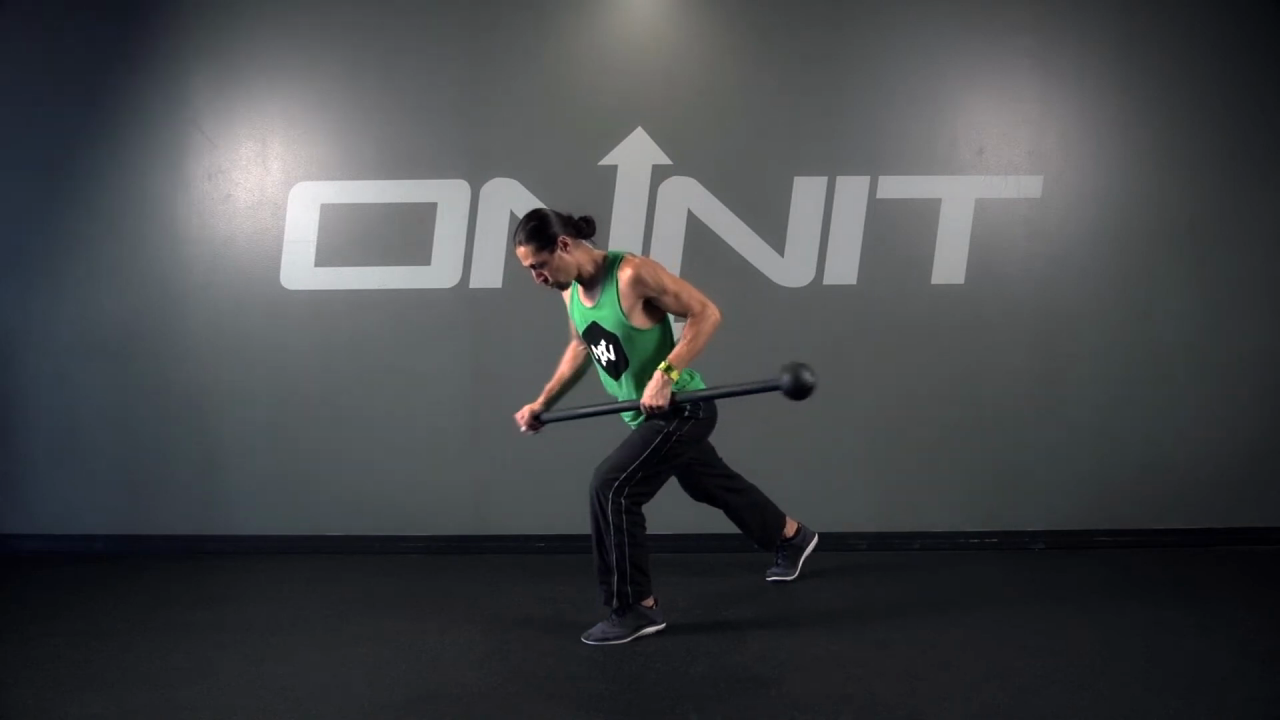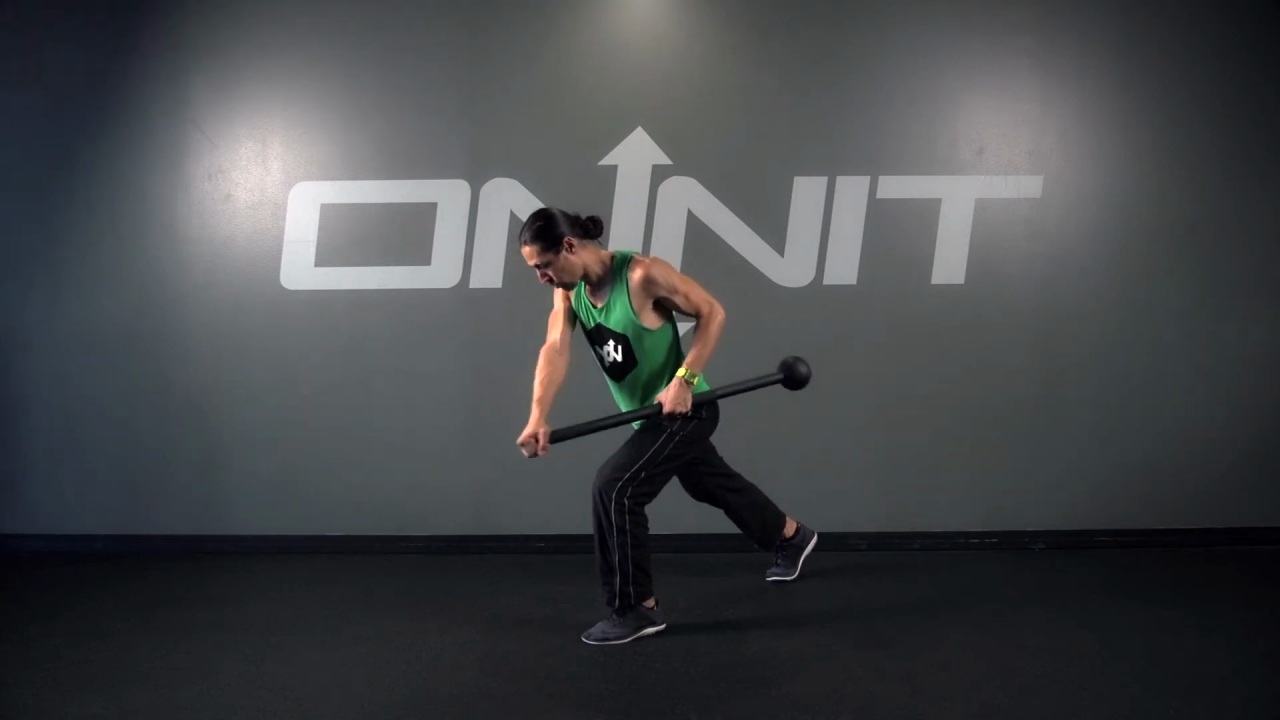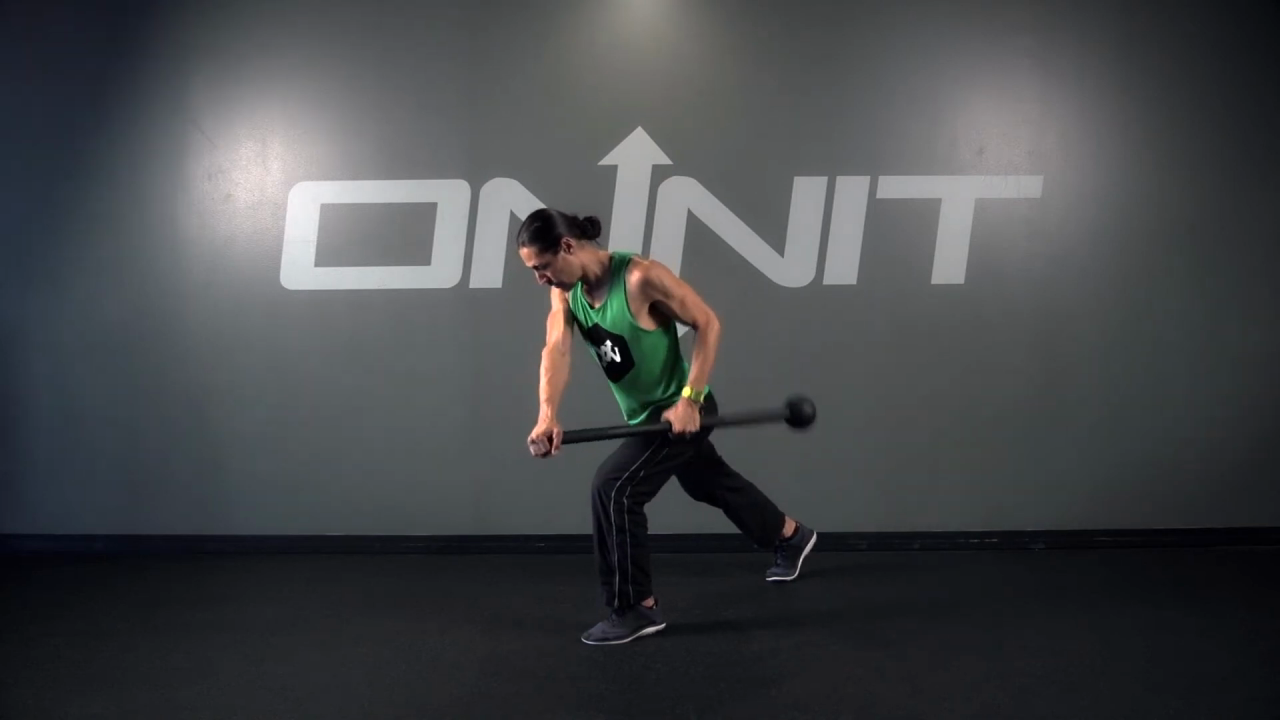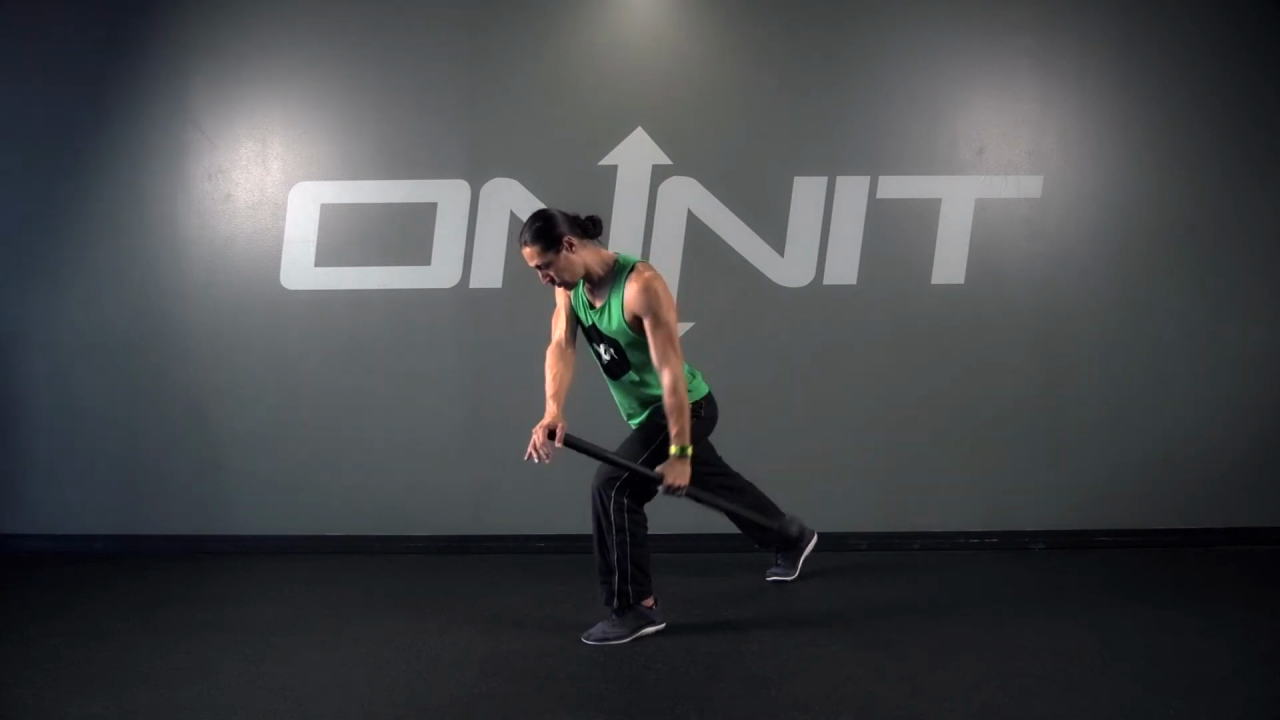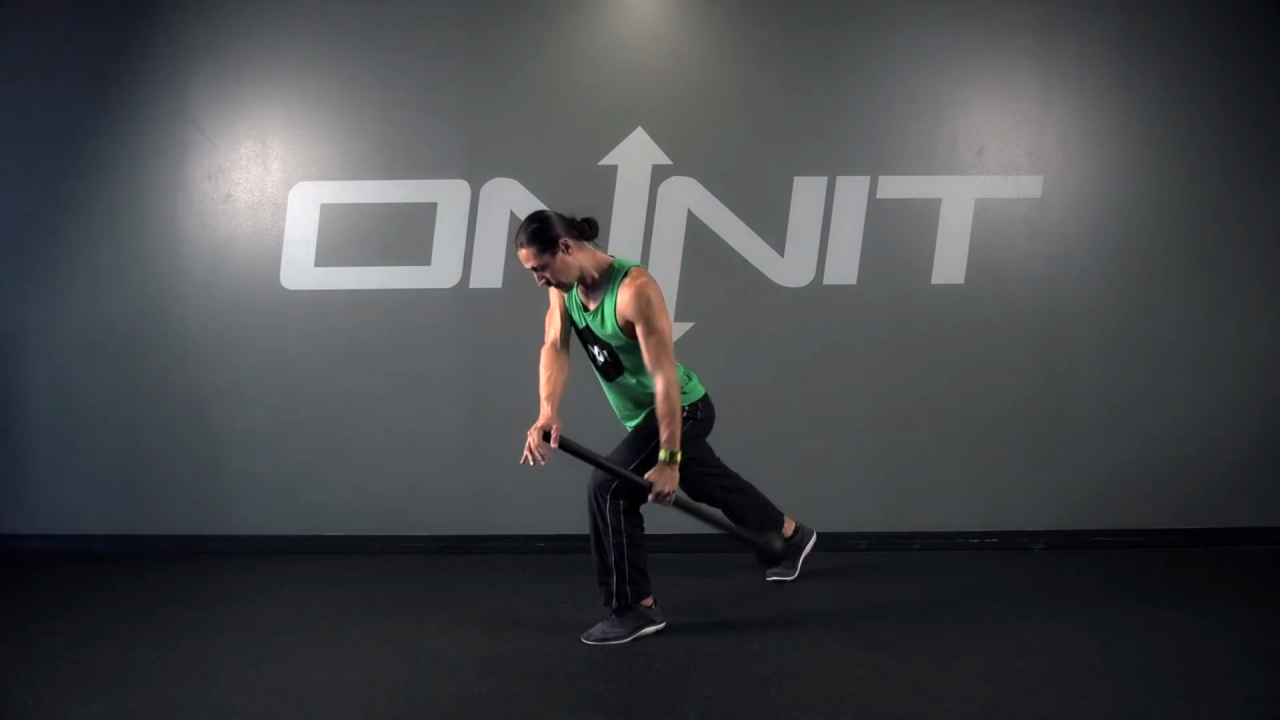
dt=0.5s
person 1, frame 1
left shoulder: (632, 274)
right shoulder: (571, 290)
left elbow: (706, 313)
right elbow: (580, 348)
left wrist: (665, 374)
right wrist: (544, 400)
left hip: (682, 408)
right hip: (654, 415)
left knee: (611, 487)
right knee: (711, 485)
left ankle: (636, 609)
right ankle: (792, 538)
person 1, frame 2
left shoulder: (642, 274)
right shoulder: (568, 291)
left elbow: (713, 313)
right elbow: (554, 350)
left wrist: (683, 380)
right wrist: (538, 416)
left hip: (684, 408)
right hip: (649, 415)
left knee: (615, 488)
right knee: (713, 485)
left ankle: (637, 609)
right ankle: (792, 537)
person 1, frame 3
left shoulder: (640, 276)
right shoulder: (565, 290)
left elbow: (707, 324)
right elbow: (556, 350)
left wrist: (691, 399)
right wrist: (547, 416)
left hip: (679, 408)
right hip: (647, 412)
left knee: (613, 487)
right knee: (711, 484)
left ankle: (637, 608)
right ankle: (791, 536)
person 1, frame 4
left shoulder: (641, 285)
right shoulder: (569, 286)
left elbow: (671, 371)
right elbow: (561, 348)
left wrist: (680, 453)
right wrist: (553, 411)
left hip: (683, 408)
right hip: (646, 412)
left knee: (613, 487)
right knee: (713, 486)
left ankle: (637, 608)
right ankle: (791, 536)
person 1, frame 5
left shoulder: (634, 289)
right shoulder: (563, 288)
left elbow: (667, 376)
right elbow: (555, 349)
left wrist: (668, 462)
right wrist: (547, 412)
left hip: (680, 412)
right hip: (644, 415)
left knee: (609, 489)
right knee: (710, 486)
left ankle: (635, 609)
right ankle: (792, 537)
